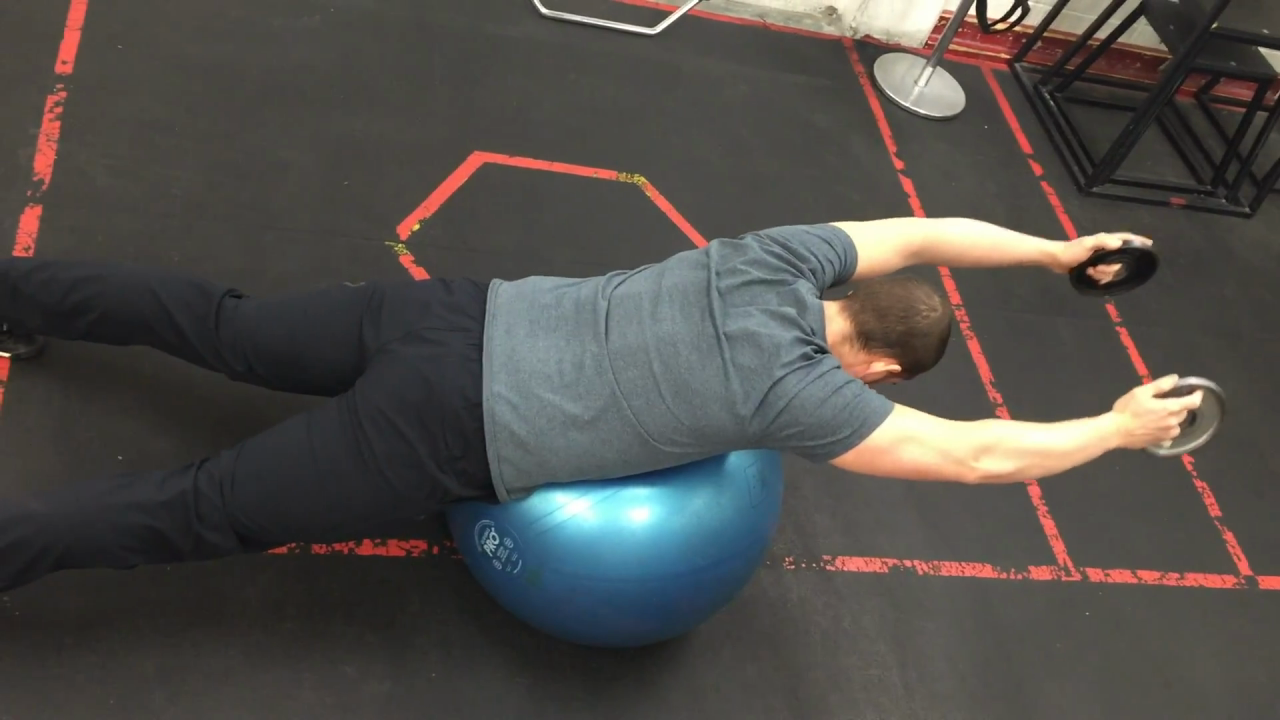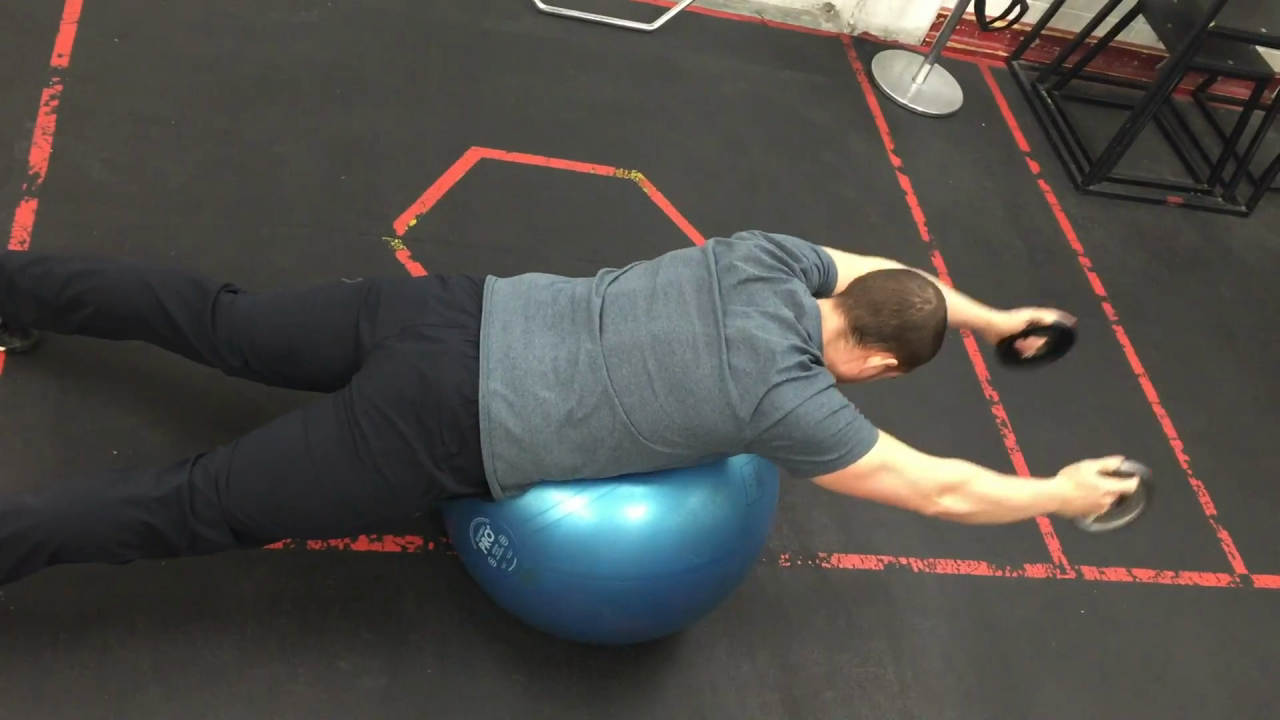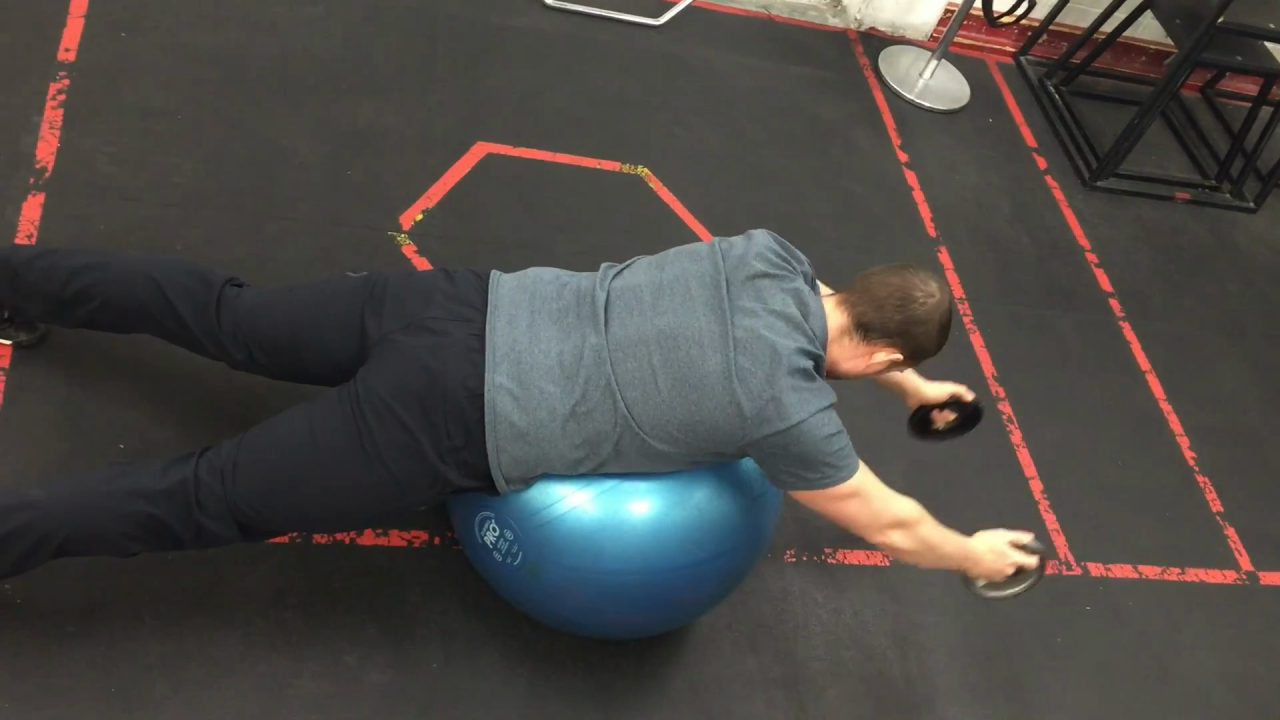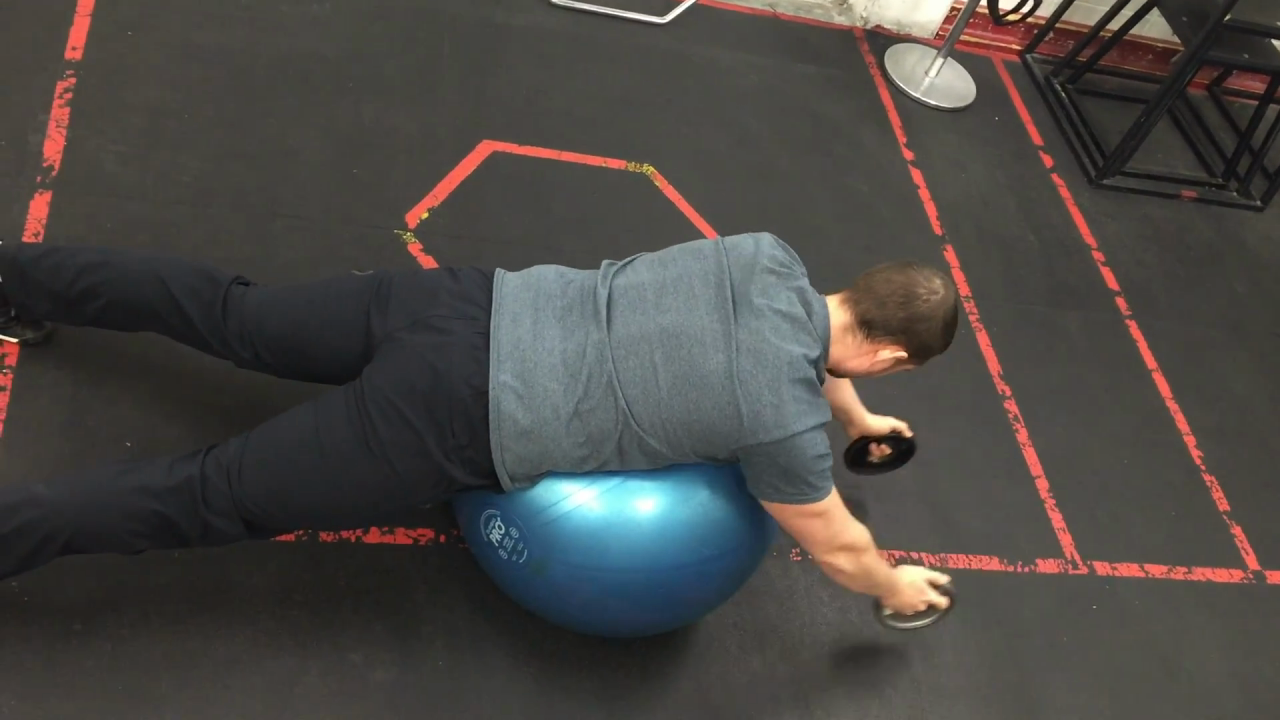
dt=0.3s
person 1, frame 1
left shoulder: (780, 258)
right shoulder: (791, 392)
left elbow: (920, 233)
right elbow: (976, 456)
left wrist: (1061, 251)
right wrist: (1121, 426)
left hip: (456, 317)
right hip: (447, 430)
left knee: (225, 328)
right knee: (205, 510)
person 1, frame 2
left shoulder: (769, 257)
right shoulder: (783, 402)
left elbow: (880, 266)
right elbow: (937, 489)
left wrist: (993, 318)
right wrist: (1058, 496)
left hip: (454, 311)
right hip: (440, 424)
left knee: (224, 323)
right knee: (199, 505)
person 1, frame 3
left shoulder: (767, 257)
right shoulder: (782, 407)
left elbow: (837, 317)
right elbow: (887, 524)
left wrist: (917, 390)
right wrist: (975, 554)
left hip: (457, 307)
right hip: (445, 421)
left knee: (225, 315)
right knee: (206, 502)
person 1, frame 4
left shoulder: (769, 259)
right shoulder: (781, 421)
right elbow: (836, 546)
left wrist: (857, 418)
right wrist: (894, 590)
left hip: (461, 304)
right hip: (449, 415)
left knee: (228, 314)
right knee: (211, 496)
